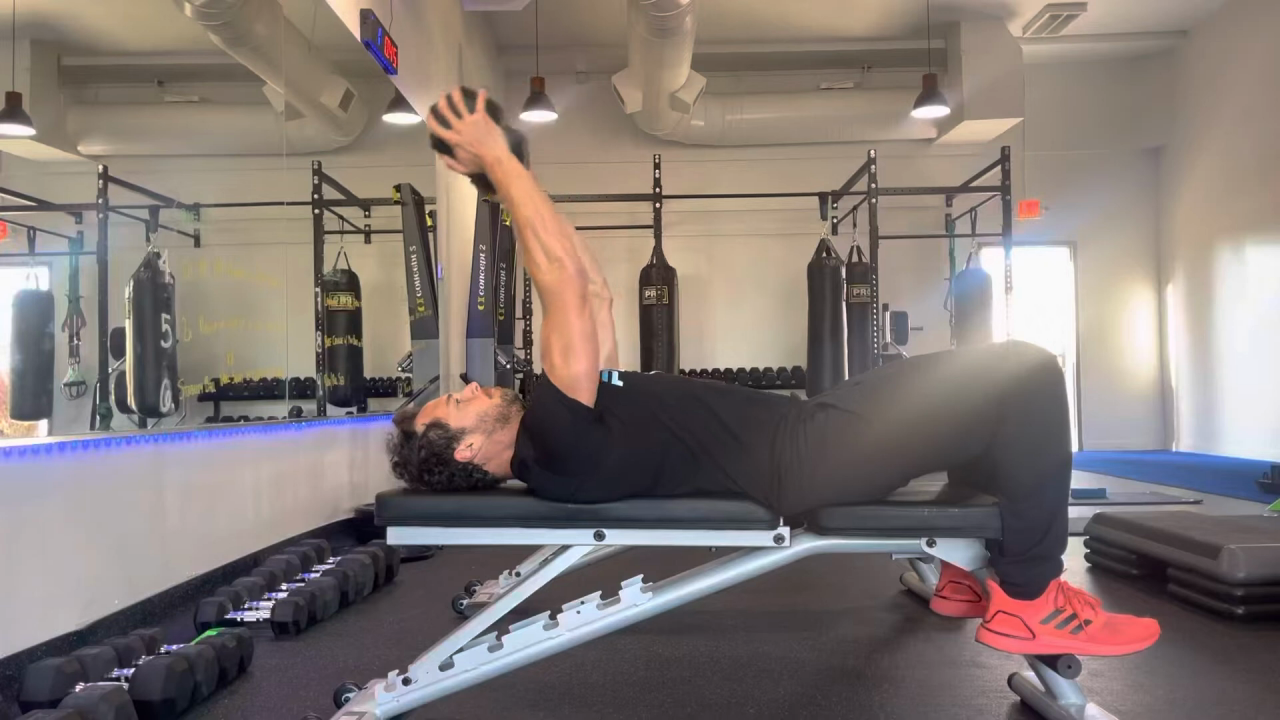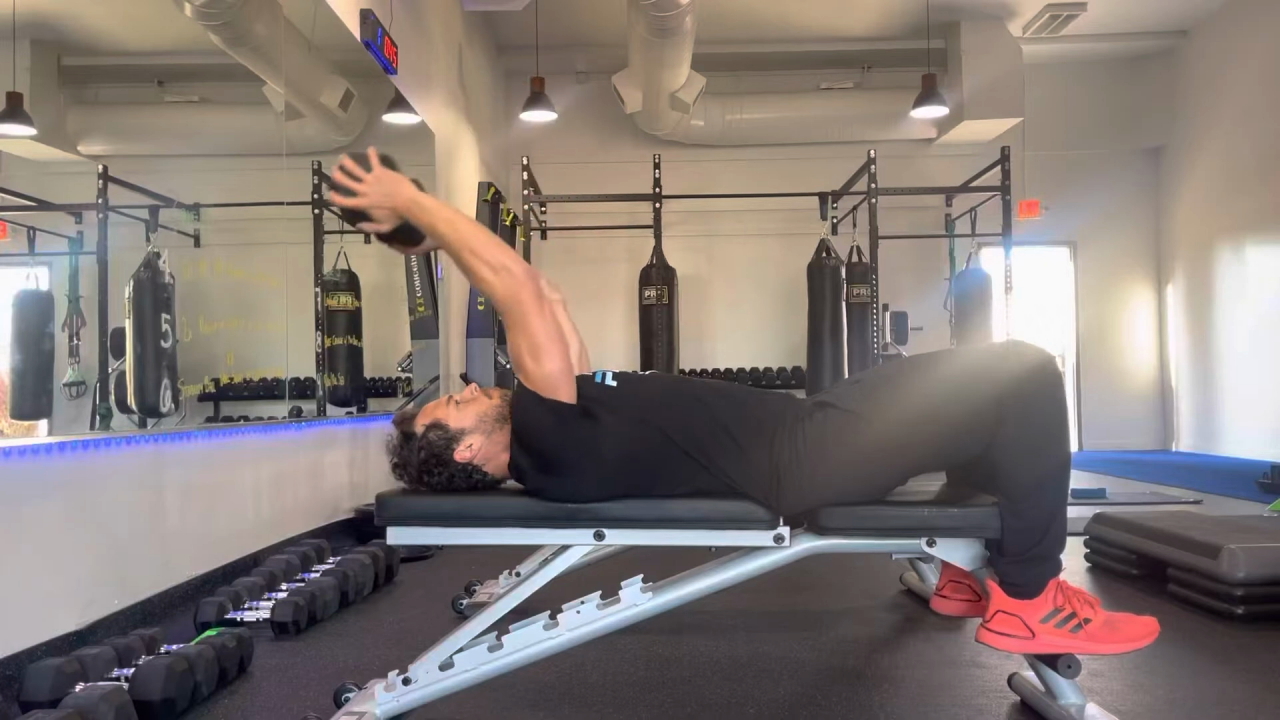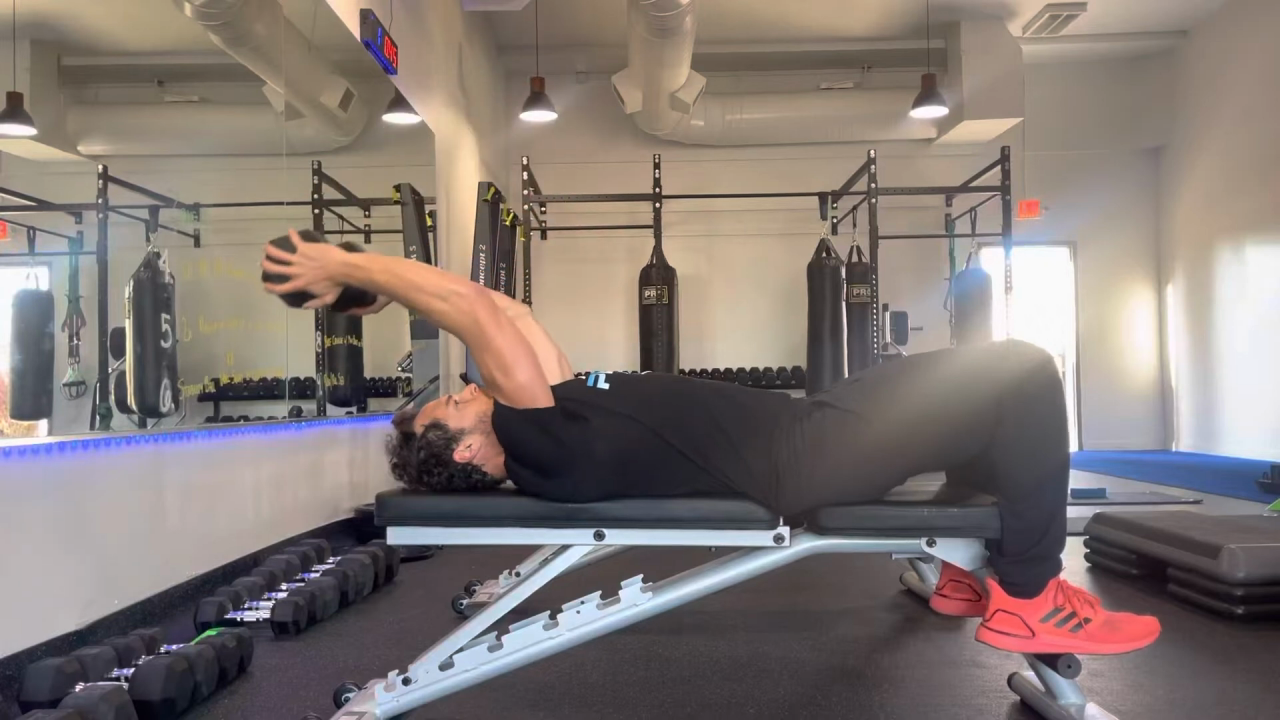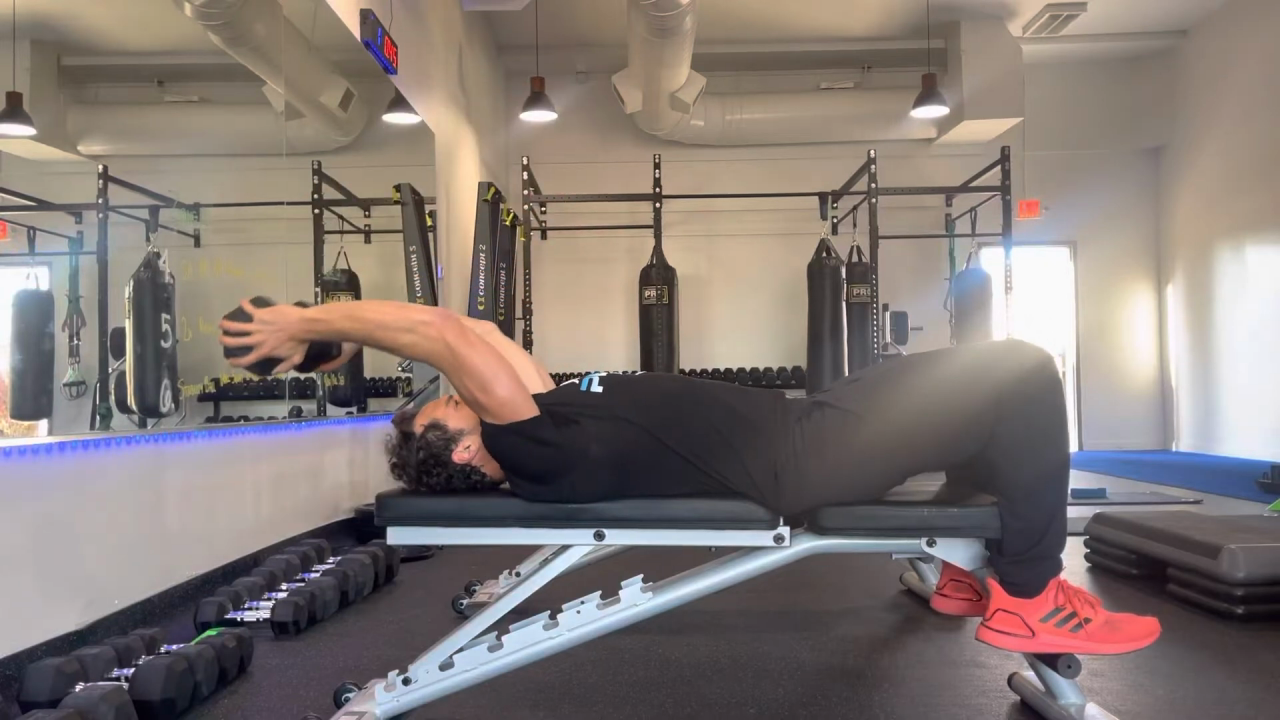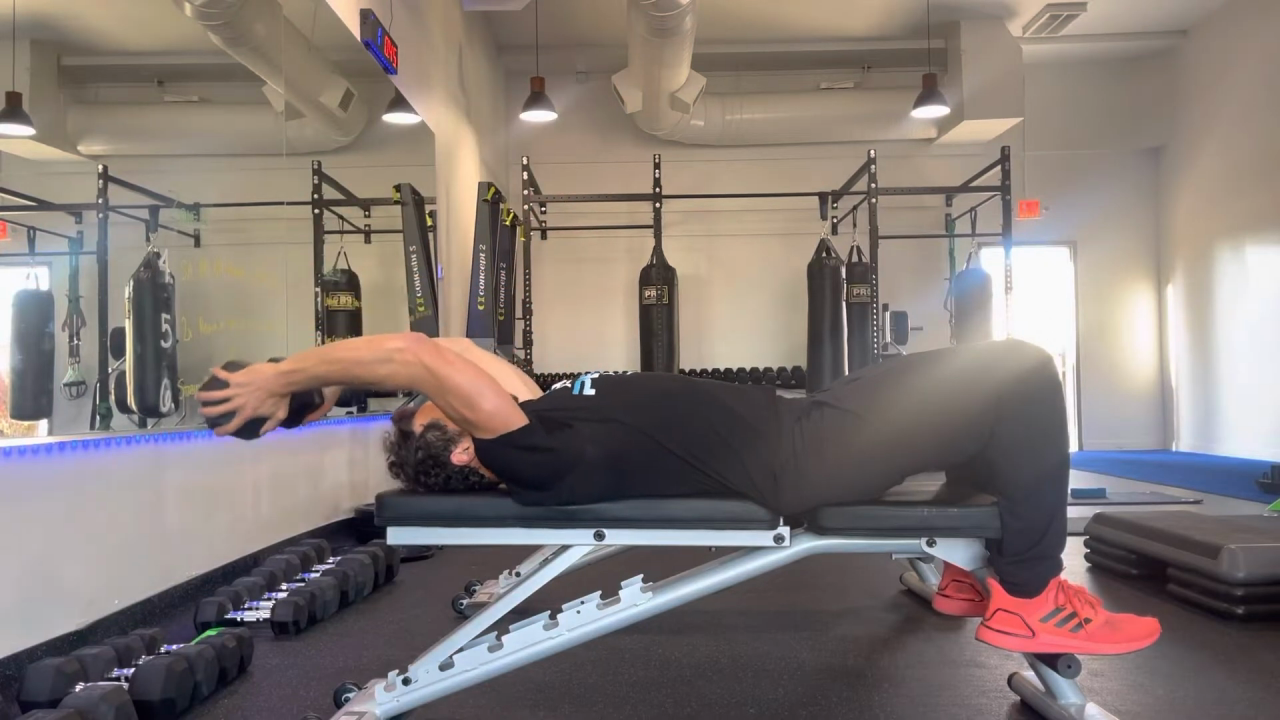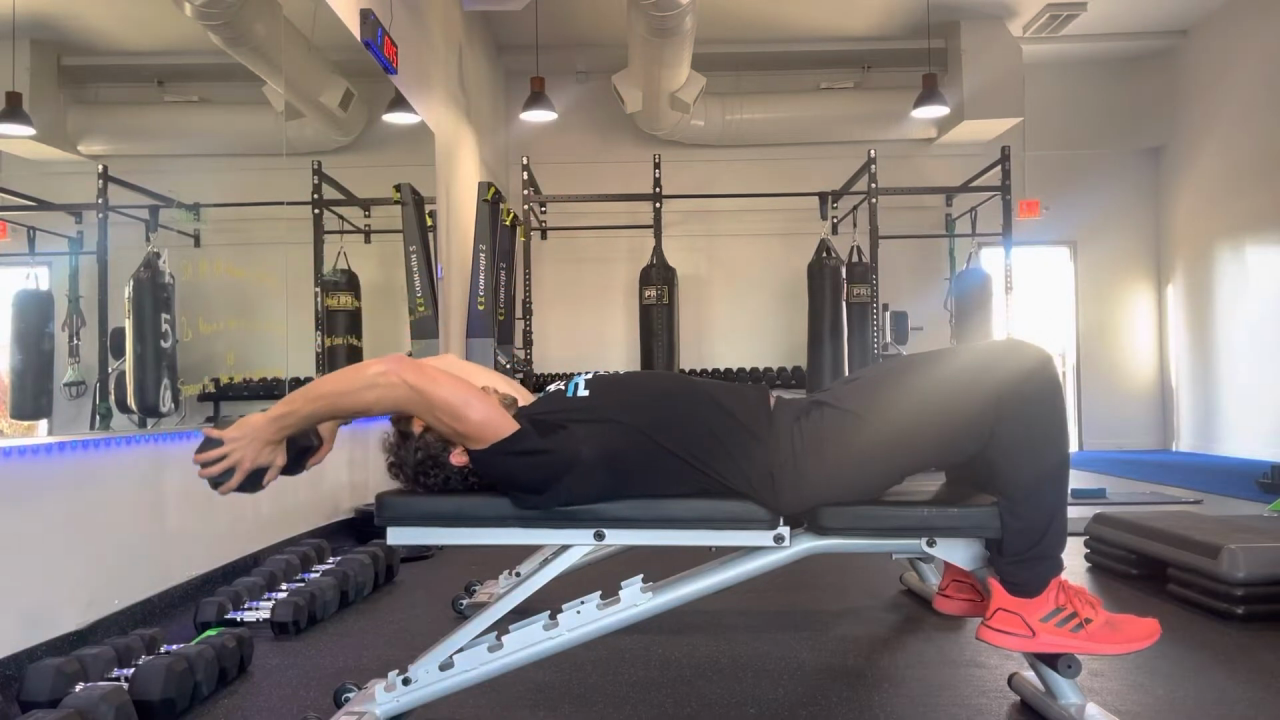
dt=0.4s
person 1, frame 1
left shoulder: (558, 429)
right shoulder: (558, 445)
left elbow: (587, 293)
right elbow: (568, 282)
left wrist: (499, 172)
right wrist: (495, 157)
left hip: (807, 428)
right hip: (808, 461)
left knee: (996, 379)
right knee: (1028, 376)
left ankle: (979, 568)
right ankle: (1027, 602)
person 1, frame 2
left shoulder: (549, 431)
right shoulder: (550, 451)
left elbow: (535, 305)
right elbow: (522, 295)
left wrist: (424, 221)
right wrist: (408, 201)
left hip: (802, 427)
right hip: (804, 460)
left knee: (995, 374)
right knee: (1025, 376)
left ankle: (974, 570)
right ankle: (1025, 602)
person 1, frame 3
left shoulder: (552, 423)
right shoulder: (547, 456)
left elbow: (500, 317)
right elbow: (479, 311)
left wrist: (359, 277)
right wrist: (346, 266)
left hip: (800, 422)
right hip: (804, 459)
left knee: (992, 372)
right knee: (1023, 375)
left ankle: (975, 568)
right ankle: (1024, 600)
person 1, frame 4
left shoulder: (546, 419)
right shoulder: (542, 461)
left elbow: (476, 337)
right elbow: (447, 335)
left wrist: (325, 328)
right wrist: (305, 324)
left hip: (799, 418)
right hip: (804, 457)
left knee: (994, 374)
right knee: (1023, 374)
left ankle: (974, 568)
right ankle: (1027, 601)
person 1, frame 5
left shoulder: (537, 420)
right shoulder: (532, 462)
left elbow: (455, 352)
right elbow: (423, 355)
left wrist: (296, 374)
right wrist: (279, 379)
left hip: (799, 418)
right hip: (804, 459)
left knee: (993, 374)
right knee: (1023, 373)
left ankle: (973, 568)
right ankle: (1028, 600)
person 1, frame 6
left shoulder: (537, 417)
right shoulder: (533, 463)
left elbow: (441, 363)
right elbow: (408, 378)
left wrist: (317, 415)
right wrist: (272, 426)
left hip: (799, 418)
right hip: (804, 459)
left knee: (990, 375)
right knee: (1022, 371)
left ankle: (970, 570)
right ankle: (1028, 599)
